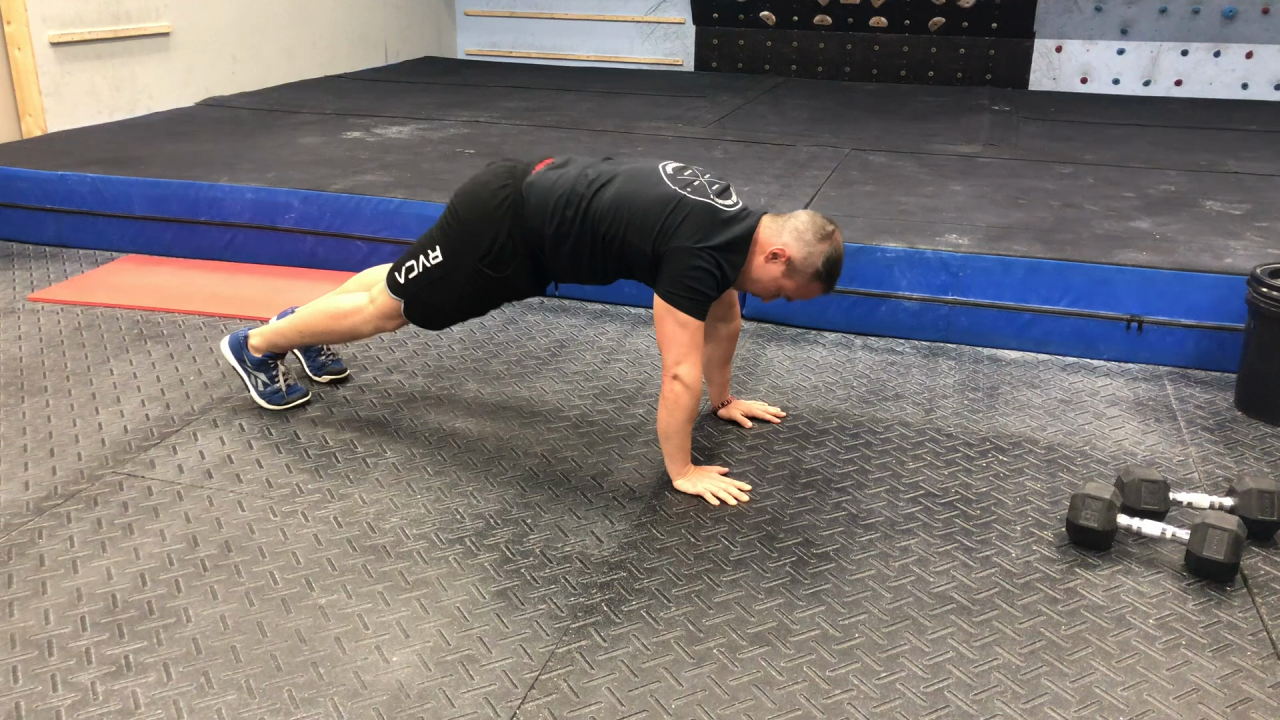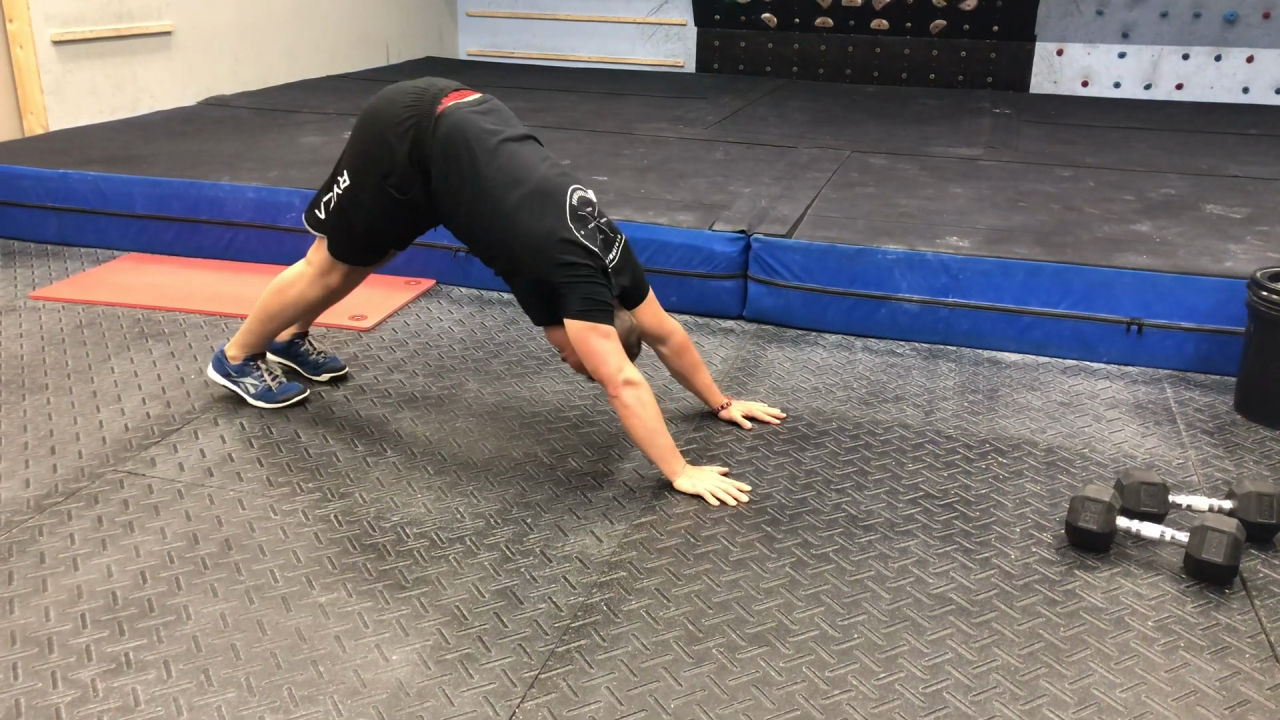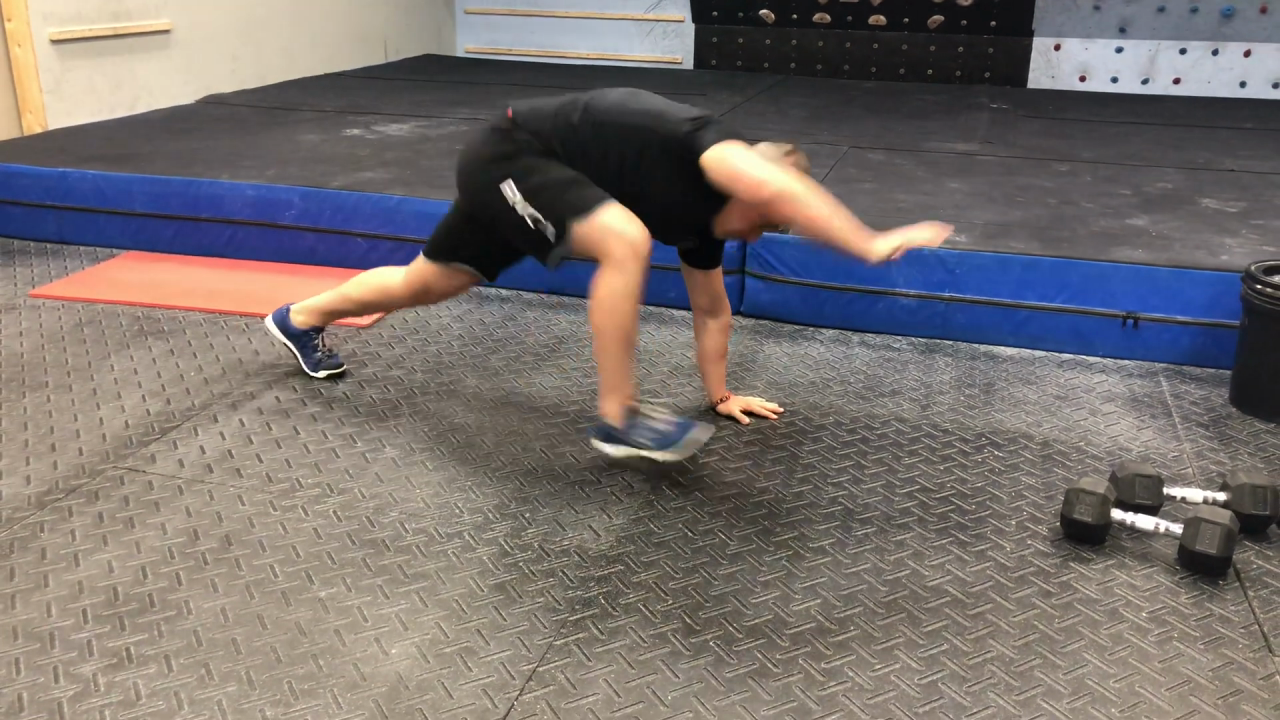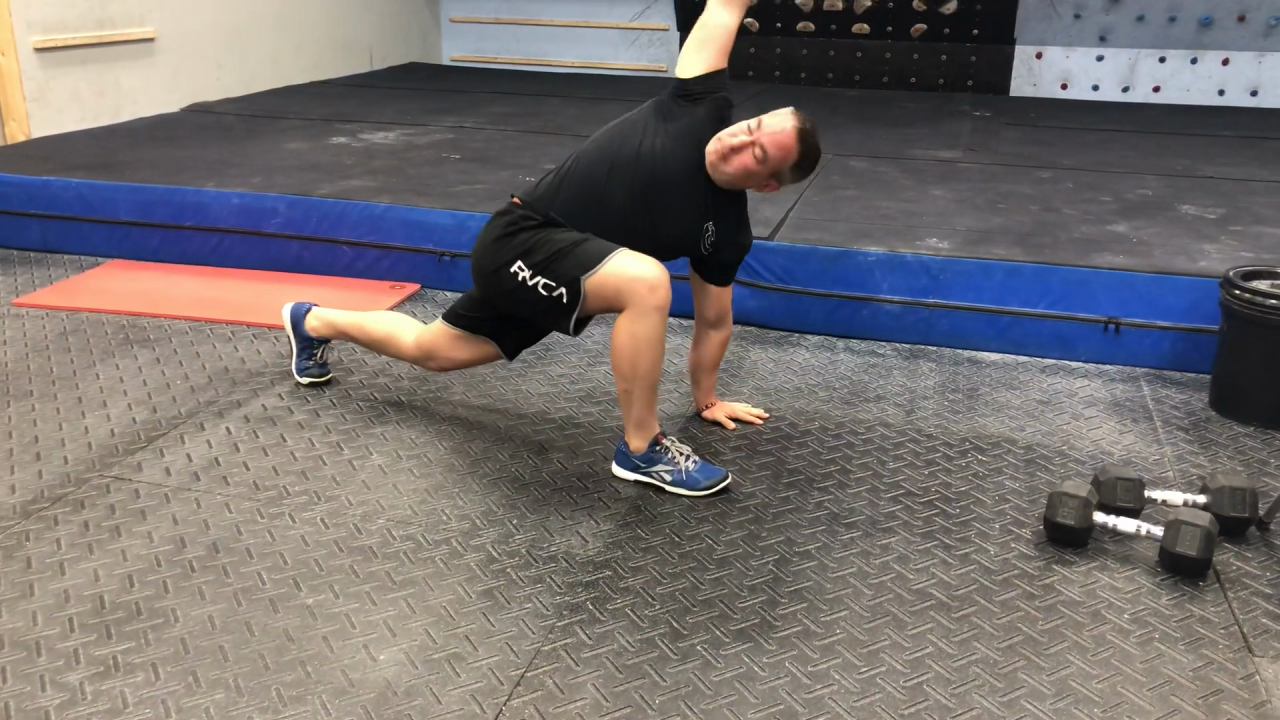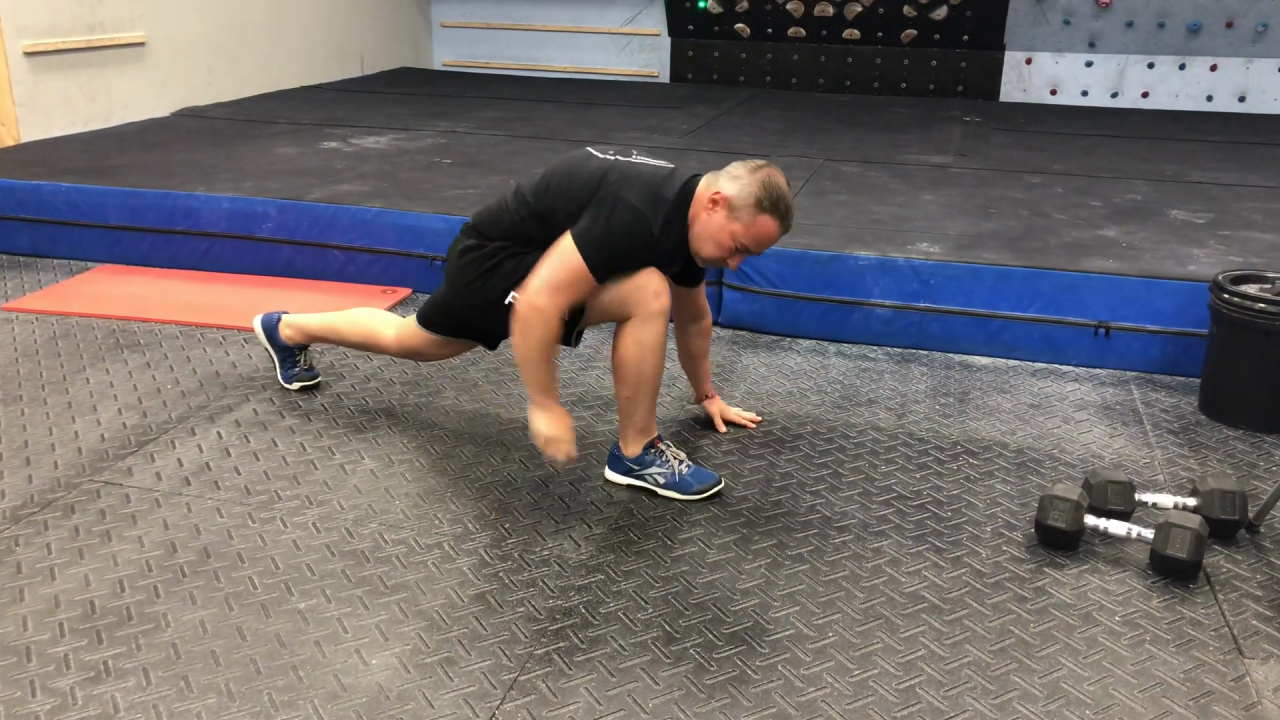
dt=1s
person 1, frame 1
left shoulder: (733, 221)
right shoulder: (703, 248)
left elbow: (724, 318)
right elbow: (680, 372)
left wrist: (723, 399)
right wrist: (683, 471)
left hip: (531, 198)
right hip: (507, 221)
left knee: (408, 278)
right knee: (395, 306)
left ankle: (303, 325)
right ankle: (256, 345)
person 1, frame 2
left shoulder: (607, 258)
right shoulder: (578, 275)
left elbow: (664, 332)
right elbow: (623, 382)
left wrist: (720, 402)
right wrist: (681, 473)
left hip: (453, 117)
right hip: (409, 132)
left knee: (366, 256)
right knee: (333, 262)
left ankle: (290, 337)
right ankle: (237, 357)
person 1, frame 3
left shoulder: (701, 211)
right shoulder: (708, 147)
left elbow: (711, 308)
right elbow: (771, 185)
left wrist: (719, 392)
right wrist: (872, 244)
left hip: (526, 164)
right hip: (509, 153)
left knee: (430, 280)
right knee: (626, 242)
left ankle: (300, 320)
right ankle: (618, 418)
person 1, frame 4
left shoulder: (727, 229)
right shoulder: (699, 108)
left elbow: (713, 320)
left wrist: (706, 398)
left hip: (544, 269)
right hip: (518, 239)
left knee: (429, 350)
right knee: (647, 283)
left ankle: (312, 322)
right ankle: (641, 449)
person 1, frame 5
left shoulder: (692, 228)
right shoulder: (637, 213)
left elbow: (693, 316)
right elbow: (539, 301)
left wrist: (705, 394)
right wrist: (546, 408)
left hip: (494, 278)
right hip: (490, 263)
left knee: (409, 340)
right knee: (646, 295)
left ankle: (287, 329)
right ankle: (635, 452)
